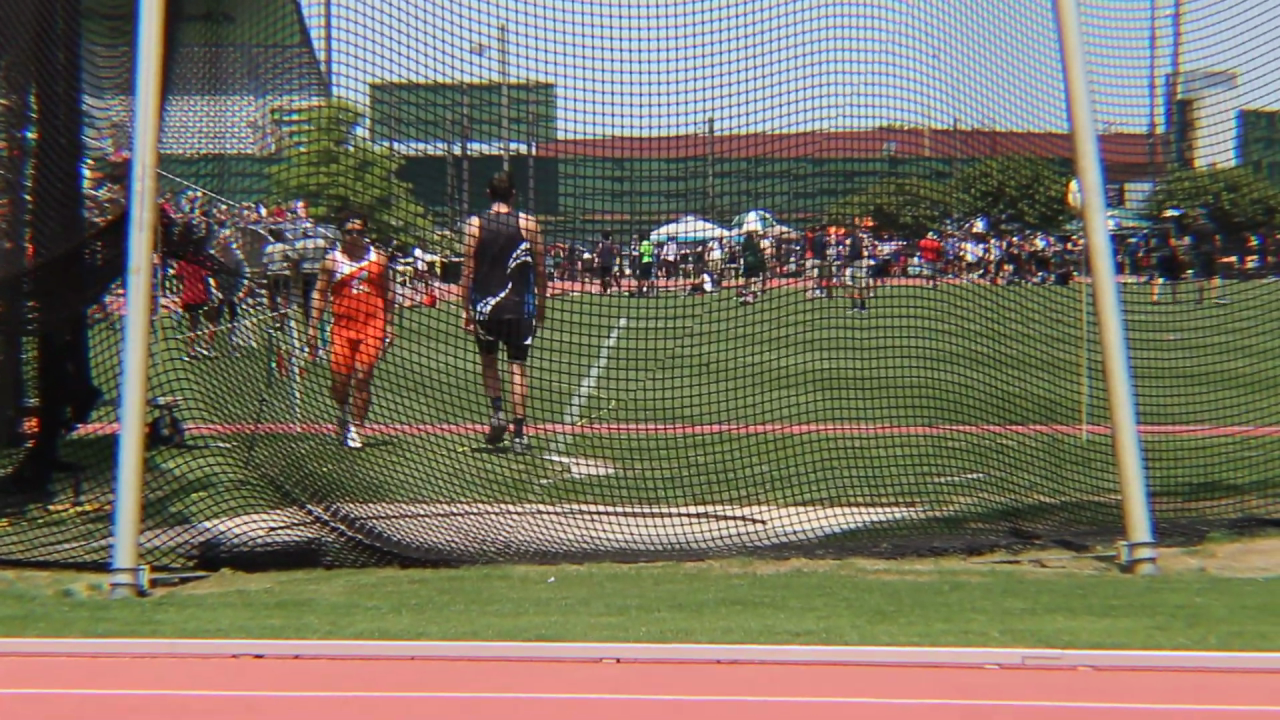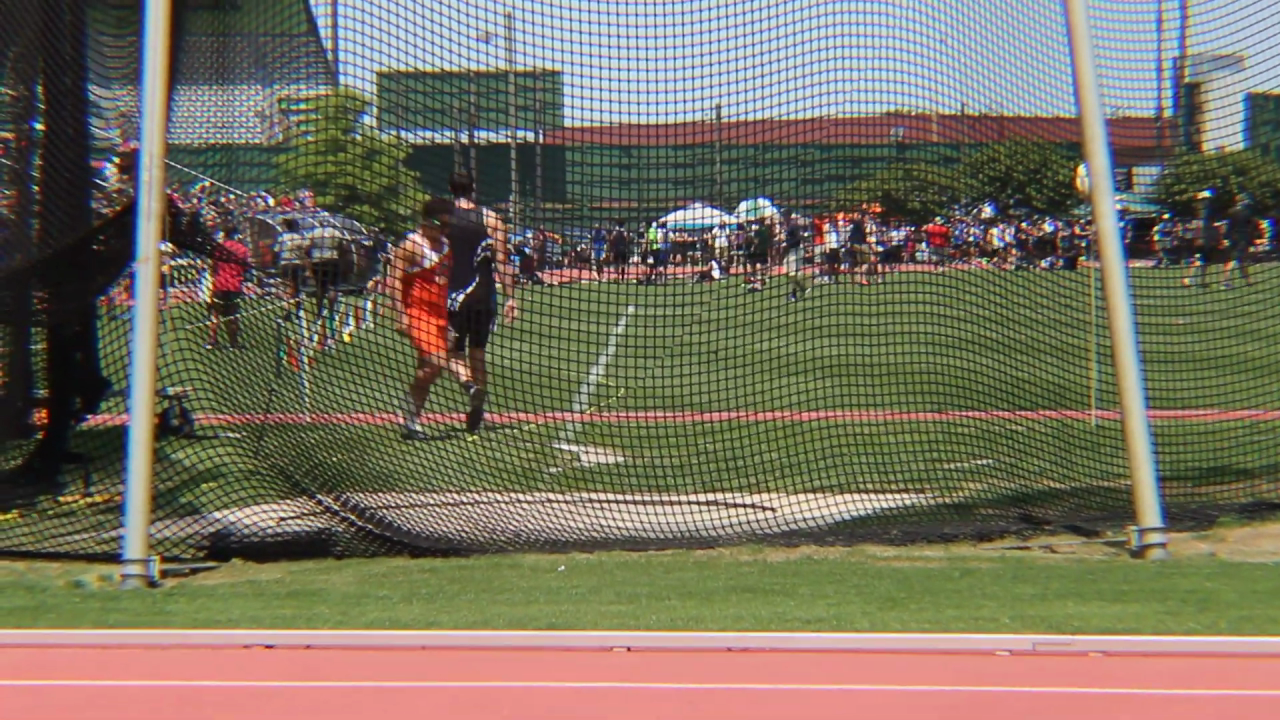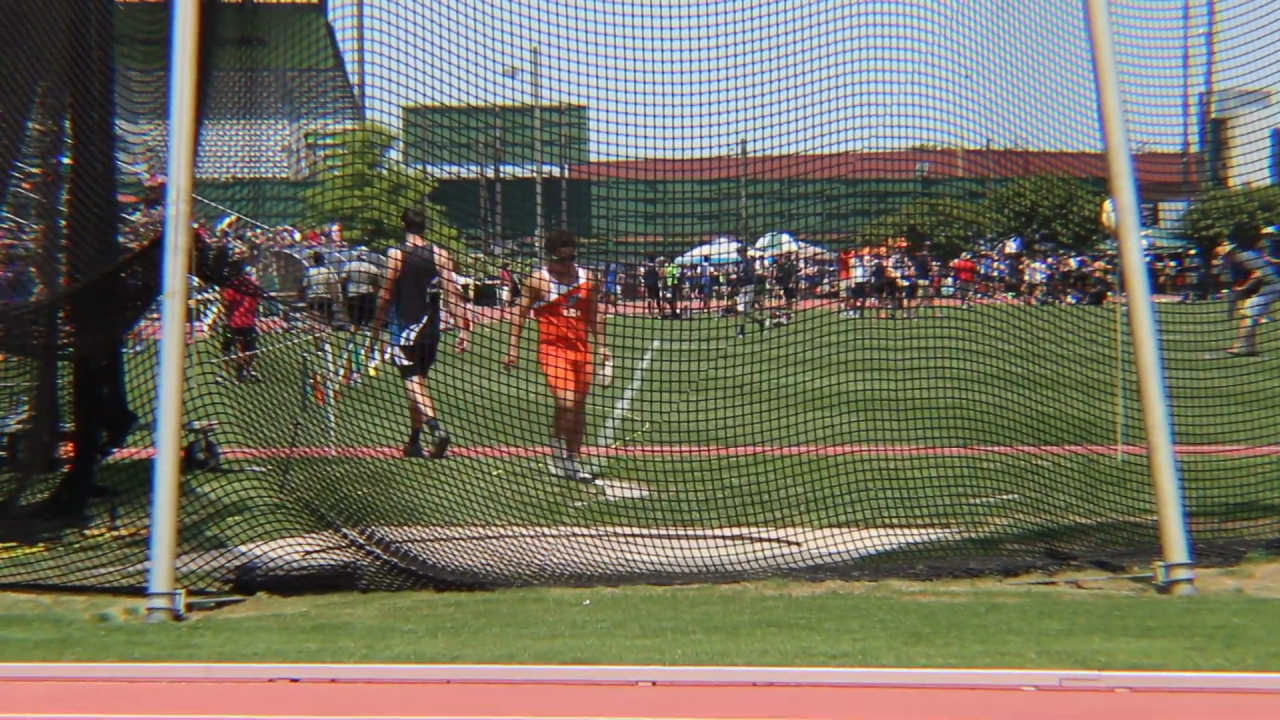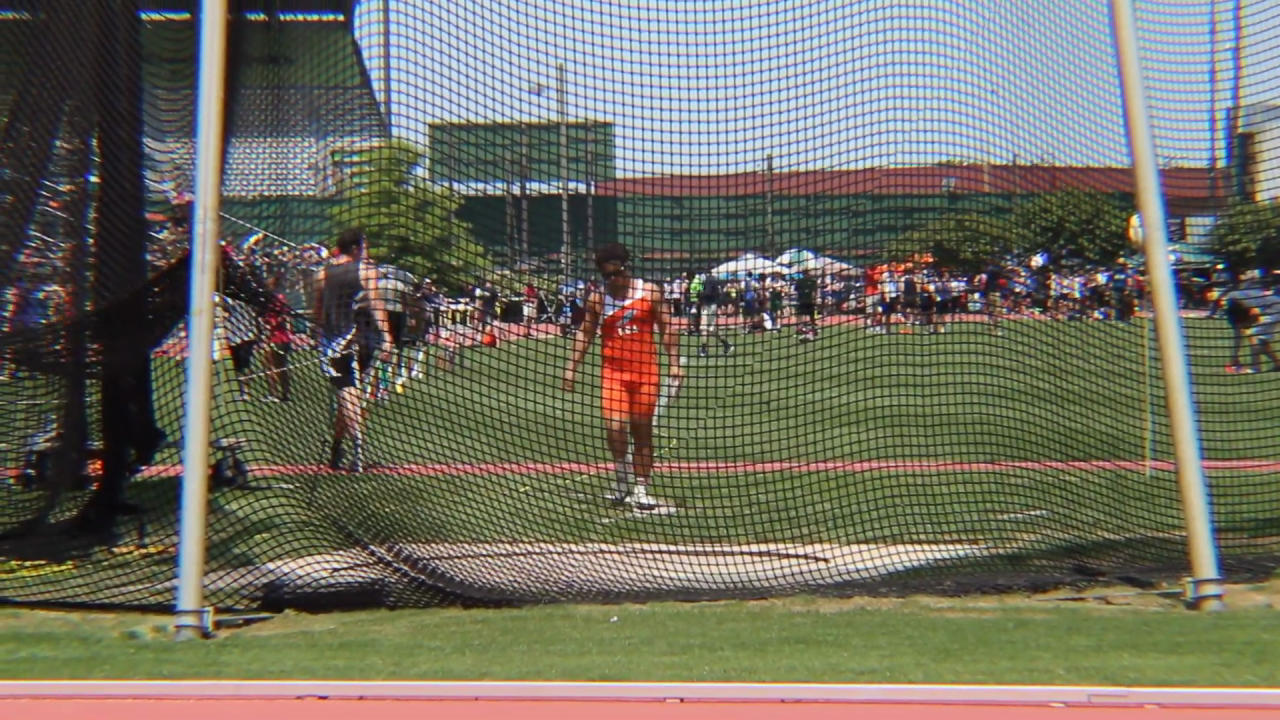
dt=1s
person 1, frame 1
left shoulder: (475, 224)
right shoulder: (528, 223)
left elbow: (468, 271)
right elbow: (540, 269)
left wrist: (467, 309)
right wrist: (541, 304)
left hip: (485, 307)
right hip: (520, 307)
left knee: (489, 361)
right knee: (518, 367)
left ankle: (497, 413)
right ankle: (519, 435)
person 1, frame 2
right shoulder: (491, 218)
right elbow: (501, 261)
right wrist: (510, 297)
left hip: (455, 298)
right hip: (484, 298)
left knee: (456, 354)
right knee: (478, 355)
left ankle: (473, 390)
right ankle: (476, 413)
person 1, frame 3
left shoulder: (396, 254)
right shoulder: (440, 254)
left elbow: (386, 295)
right elbow: (451, 294)
left wrist: (379, 323)
right wrist: (462, 328)
left hip: (404, 330)
right hip: (430, 330)
left knee: (414, 384)
right knee: (418, 382)
left ankle: (436, 429)
right ankle: (414, 443)
person 1, frame 4
left shoulder: (323, 274)
right shoulder: (367, 270)
left elbow: (317, 312)
right elbow: (376, 306)
left wrist: (320, 337)
right wrist: (386, 338)
left hip: (334, 345)
right hip: (360, 343)
left knee: (348, 397)
right knee: (349, 396)
left ankle: (358, 453)
right ankle: (336, 451)
person 2, frame 1
left shoulder: (379, 258)
right shoulder: (331, 260)
left elbow: (388, 292)
right elbow: (319, 294)
left wrist: (387, 326)
right wrist: (313, 326)
left hip: (372, 327)
right hip: (342, 327)
left knee: (361, 378)
right knee: (339, 381)
left ankle: (355, 430)
right ankle: (344, 412)
person 2, frame 2
left shoulder: (444, 244)
right shoulder: (411, 245)
right elbow: (394, 280)
left wrist: (452, 310)
right wrist: (400, 315)
left hip: (440, 315)
right hip: (418, 314)
left knee: (430, 366)
right knee: (434, 364)
left ankle: (413, 418)
right ankle: (411, 407)
person 2, frame 3
left shoulder: (587, 278)
right shoulder: (537, 280)
left elbow: (595, 315)
right elbow: (520, 314)
left wrist: (601, 347)
right wrist: (512, 348)
left hip: (582, 351)
right hip: (553, 350)
left knee: (578, 408)
right knee: (566, 404)
left ankle: (573, 461)
right ankle: (558, 445)
person 2, frame 4
left shoulder: (650, 292)
right shoulder: (596, 298)
left elbow: (666, 329)
right elbow: (585, 333)
left wrist: (674, 363)
right wrist: (571, 367)
left hip: (645, 370)
right hip: (613, 373)
left knee: (642, 430)
right knee: (615, 428)
left ankle: (641, 487)
right ankle: (620, 469)
